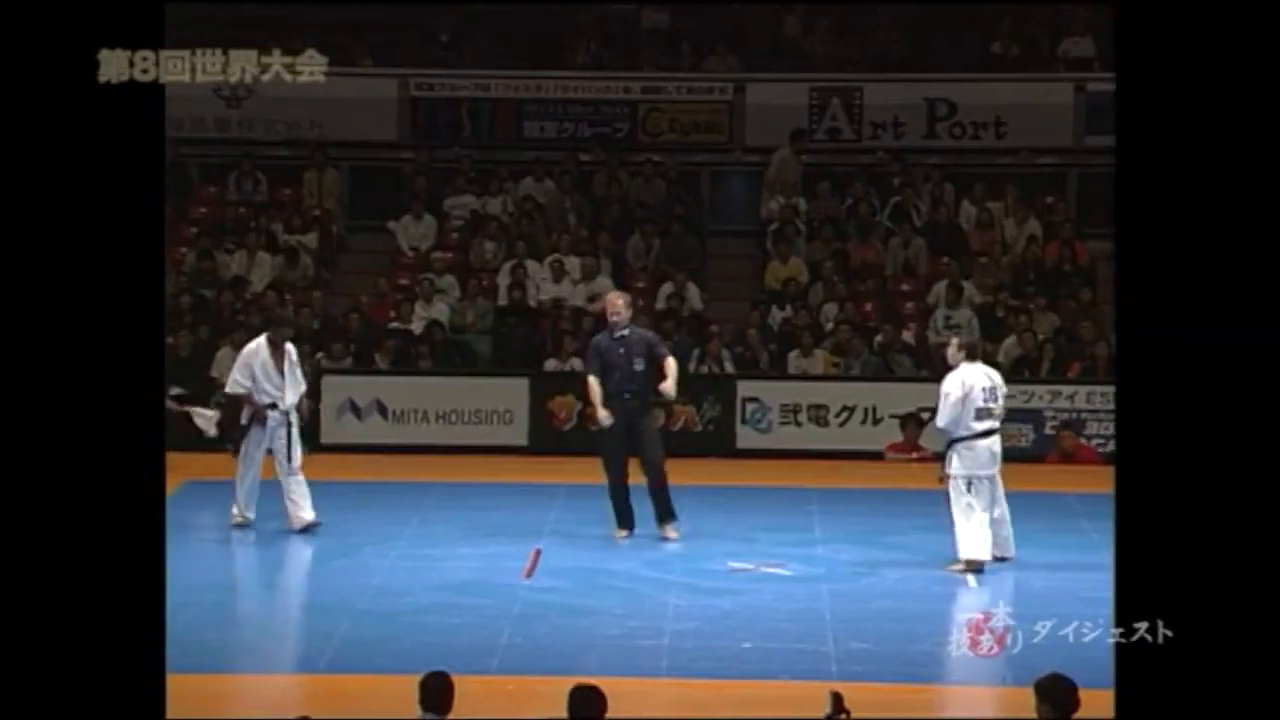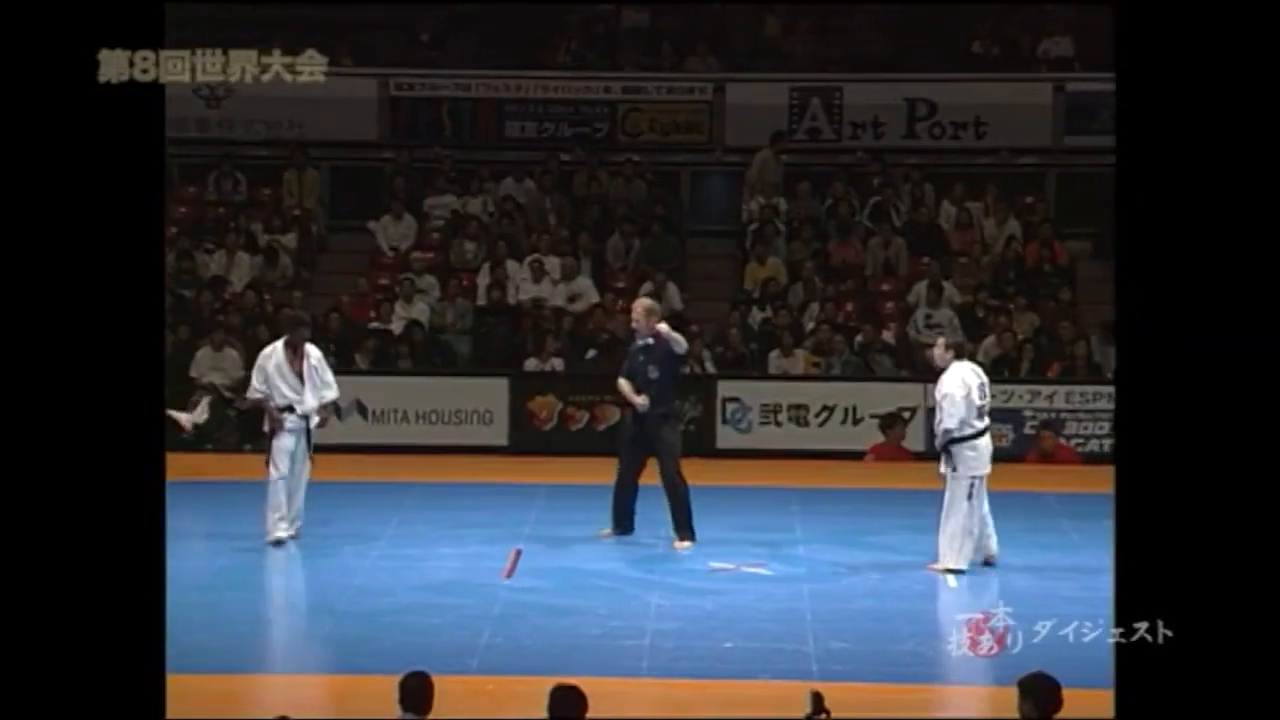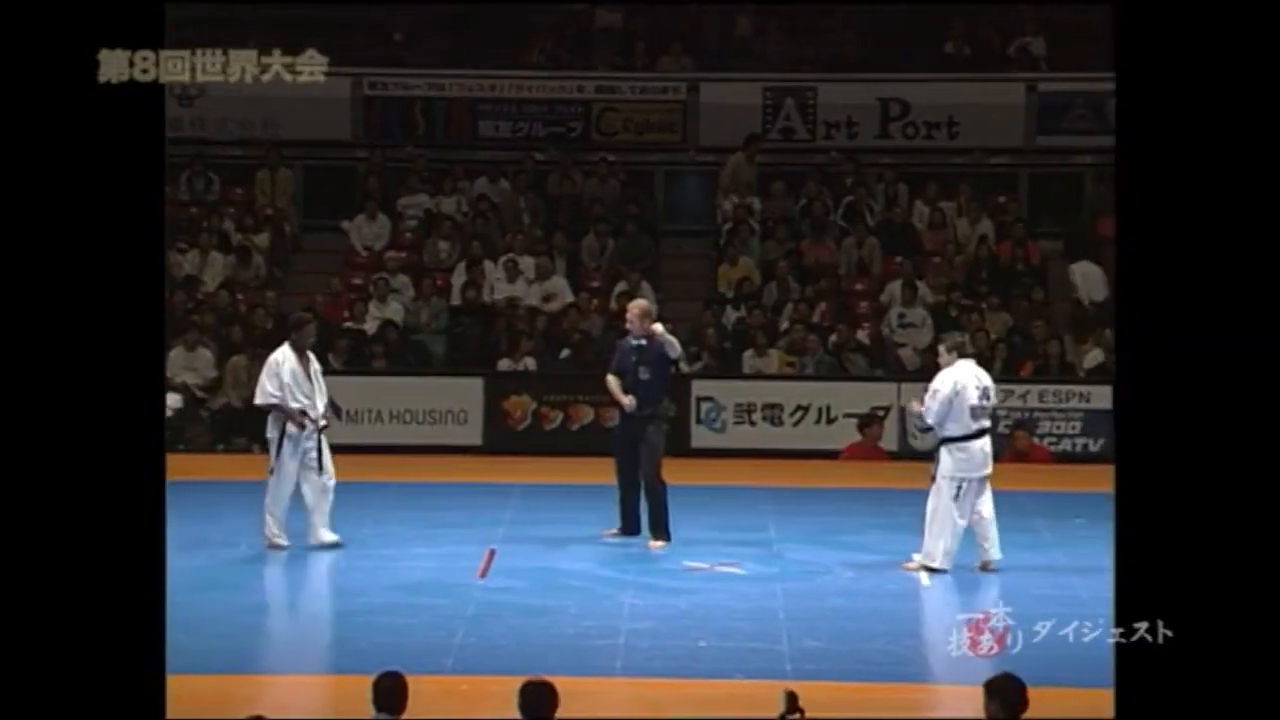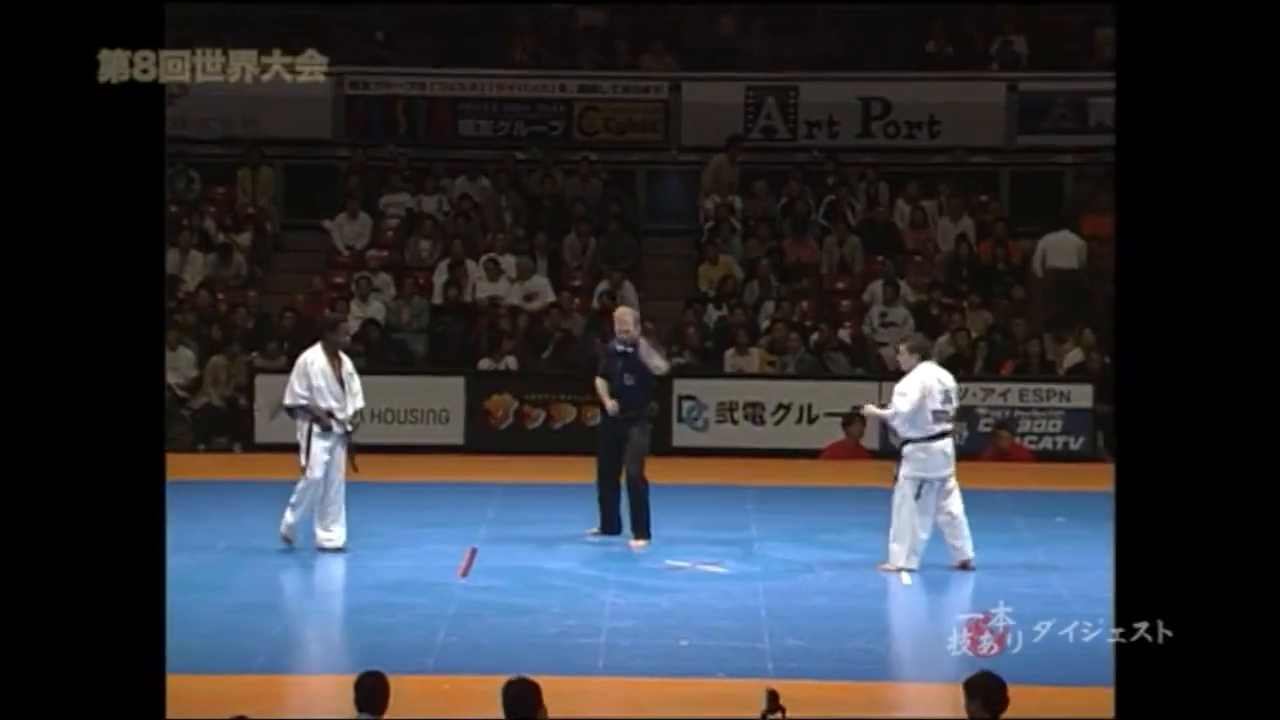
dt=0.5s
person 1, frame 1
left shoulder: (645, 338)
right shoulder: (599, 342)
left elbow: (668, 359)
right elbow: (593, 378)
left wrist: (670, 380)
right wrist: (599, 408)
left hip: (642, 410)
right hip: (613, 412)
left knee: (655, 466)
right knee: (616, 472)
left ankle: (666, 520)
right ankle: (625, 523)
person 1, frame 2
left shoulder: (666, 345)
right shoulder: (635, 348)
left elbow: (683, 347)
right elbow: (623, 379)
left wrist: (669, 333)
right wrist: (634, 398)
left hip: (664, 419)
right hip: (639, 419)
left knee: (672, 476)
right knee: (626, 473)
left ankle: (685, 534)
right ankle: (621, 525)
person 1, frame 3
left shoulder: (660, 346)
right shoulder: (625, 346)
left elbow: (676, 352)
right elbow: (611, 376)
left wrist: (663, 335)
right wrist: (622, 398)
left hip: (652, 419)
right hip: (628, 417)
left knee: (651, 476)
right knee: (626, 474)
left ankle: (660, 534)
right ankle: (629, 526)
person 1, frame 4
left shoulder: (643, 350)
right shoulder: (611, 349)
left elbow: (661, 367)
right elbow: (601, 378)
left wrist: (644, 349)
right wrist: (606, 401)
left hip: (637, 420)
right hip: (612, 418)
left knee: (634, 474)
right knee: (606, 473)
left ankle: (641, 533)
right ankle: (609, 525)
person 2, frame 1
left shoulder: (956, 378)
right shoulder: (993, 374)
left elbow: (945, 421)
right elbow: (999, 411)
left wrist: (953, 432)
left hip: (967, 448)
right hip: (991, 443)
left knee: (967, 506)
right knee: (994, 503)
left ankle: (974, 556)
right ankle: (1001, 549)
person 2, frame 2
left shoulder: (952, 378)
right shoulder: (975, 370)
left elbow: (951, 421)
left wrist: (940, 440)
right wrist: (945, 438)
left hip: (964, 448)
right hip: (978, 443)
left knee: (960, 508)
right knee: (975, 505)
left ankle: (954, 560)
right ankle: (987, 550)
person 2, frame 3
left shoulder: (949, 376)
right shoulder: (983, 375)
left elbow: (931, 413)
left wrist: (918, 411)
right wrist: (925, 410)
left hip: (958, 450)
right hip: (981, 446)
left knee: (945, 507)
right knee: (981, 506)
left ankle: (932, 559)
right ankle: (988, 558)
person 2, frame 4
left shoulder: (913, 381)
right shoulder: (946, 376)
left elbow: (898, 417)
left wrist: (875, 412)
right wrist: (896, 411)
left hip: (920, 451)
right hip: (944, 447)
left knee: (909, 507)
right knee: (950, 506)
left ankle: (902, 560)
right ankle: (964, 556)
person 3, frame 1
left shoulder: (290, 350)
right shoulder: (252, 351)
left elbow: (297, 381)
right elbow: (238, 386)
left wrist: (302, 404)
right wrist: (256, 407)
left hip: (286, 417)
right hip: (261, 417)
left knee: (292, 466)
right knee: (248, 466)
left ankle: (302, 518)
right ankle: (243, 514)
person 3, frame 2
left shoulder: (314, 354)
right shoulder: (269, 355)
left elbow: (327, 385)
right elbow: (258, 390)
left wrist: (325, 410)
right wrist: (271, 413)
left hip: (306, 421)
right hip: (283, 422)
left knee: (299, 476)
right knee: (280, 474)
left ankle: (289, 525)
right ankle: (277, 529)
person 3, frame 3
left shoulder: (311, 359)
right shoulder: (278, 359)
right elbow: (268, 397)
left wrist: (324, 411)
right wrist: (293, 414)
left hip: (312, 428)
right hip: (287, 429)
left knee: (323, 479)
right knee: (282, 484)
left ankle: (322, 533)
right ankle: (275, 535)
person 3, frame 4
left shoulder: (345, 361)
right shoulder: (308, 359)
left elbow: (354, 394)
right elbow: (296, 397)
left wrist: (353, 416)
right wrist: (320, 416)
left hip: (339, 429)
right hip: (316, 428)
left knee: (335, 485)
right knee: (314, 477)
left ankle: (330, 537)
right ankle: (288, 524)
